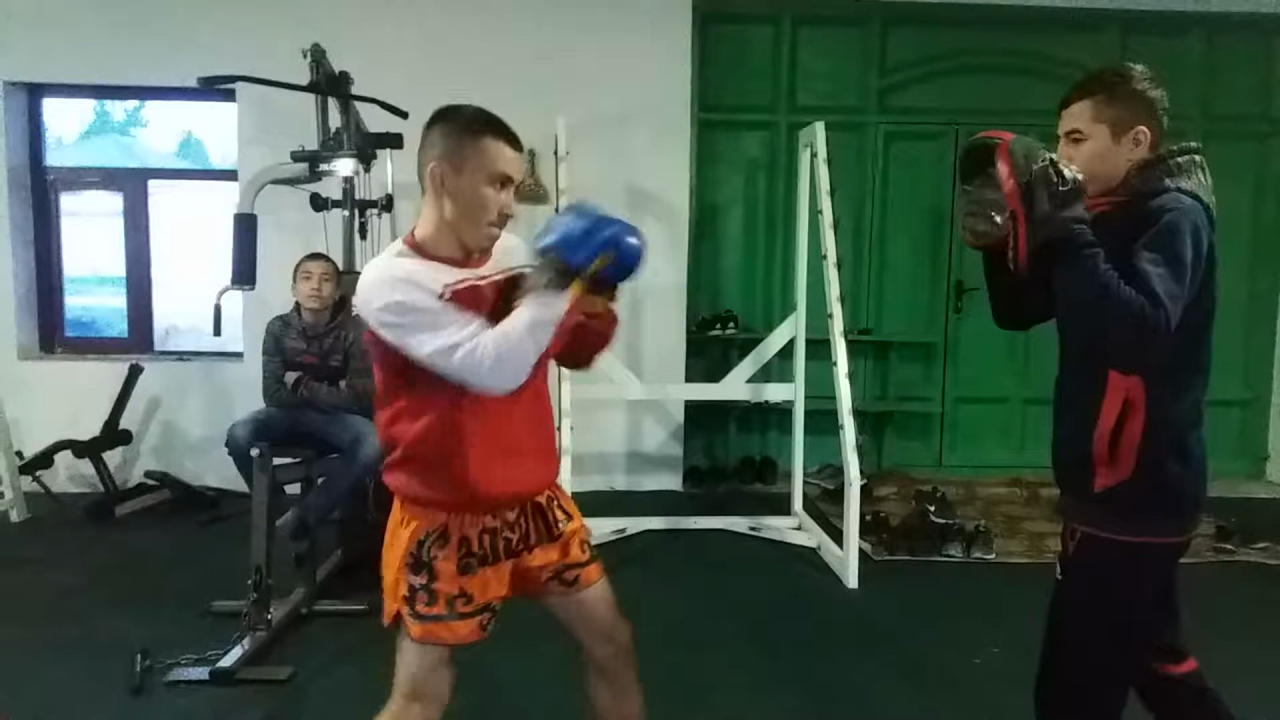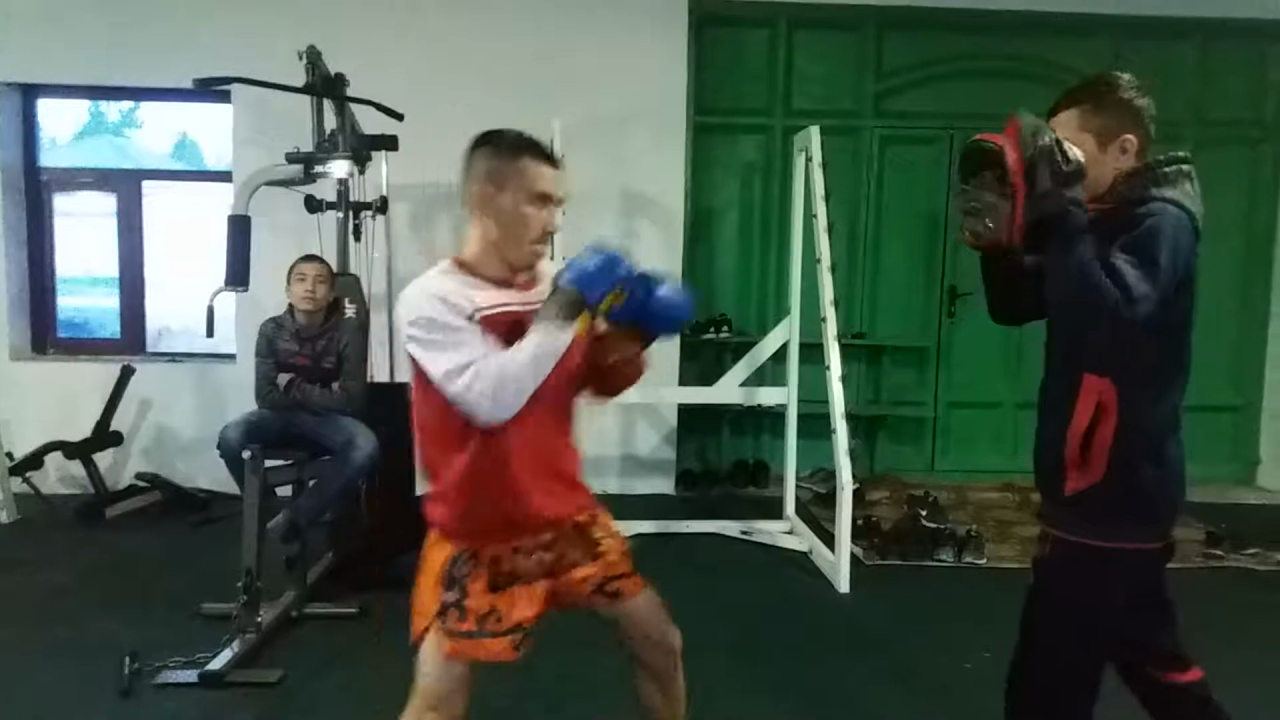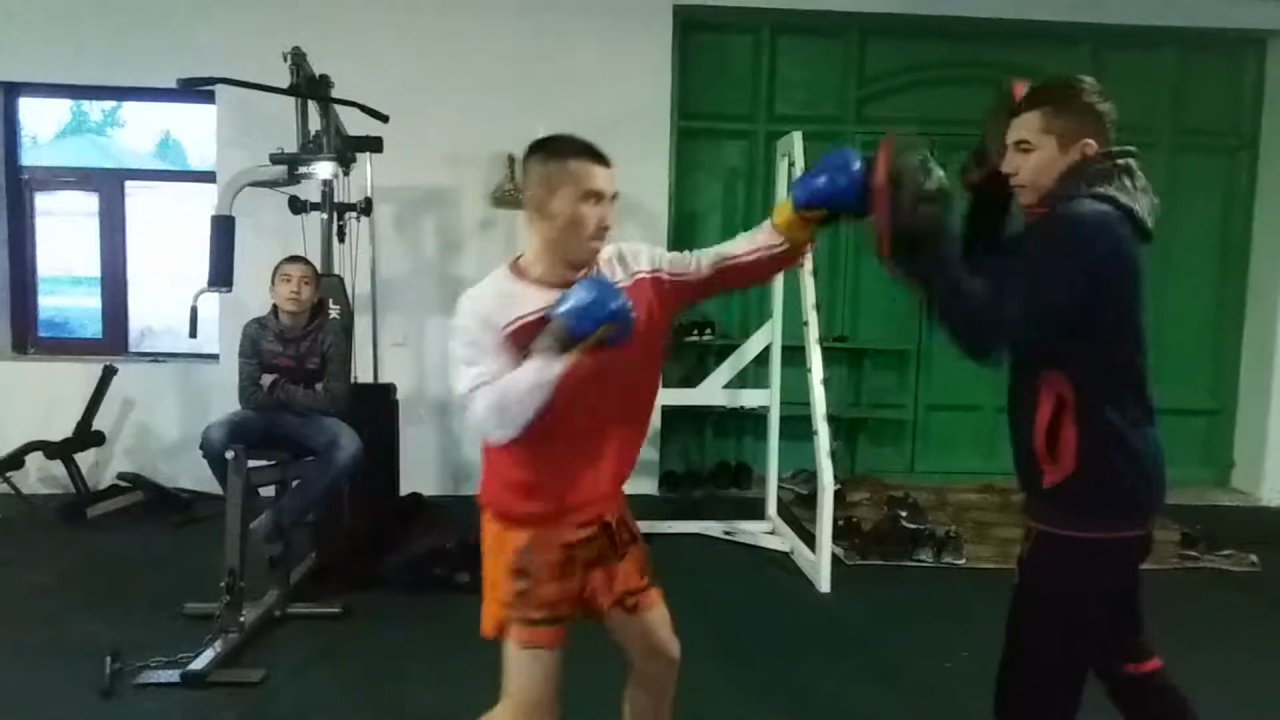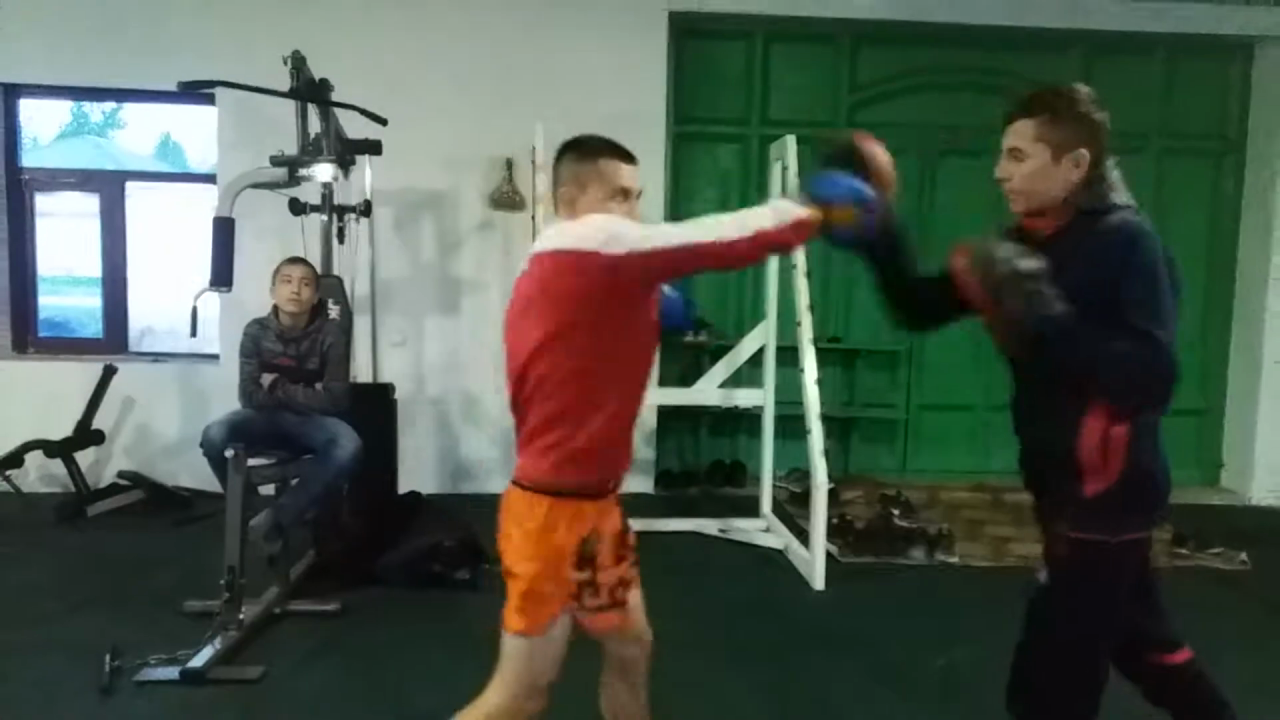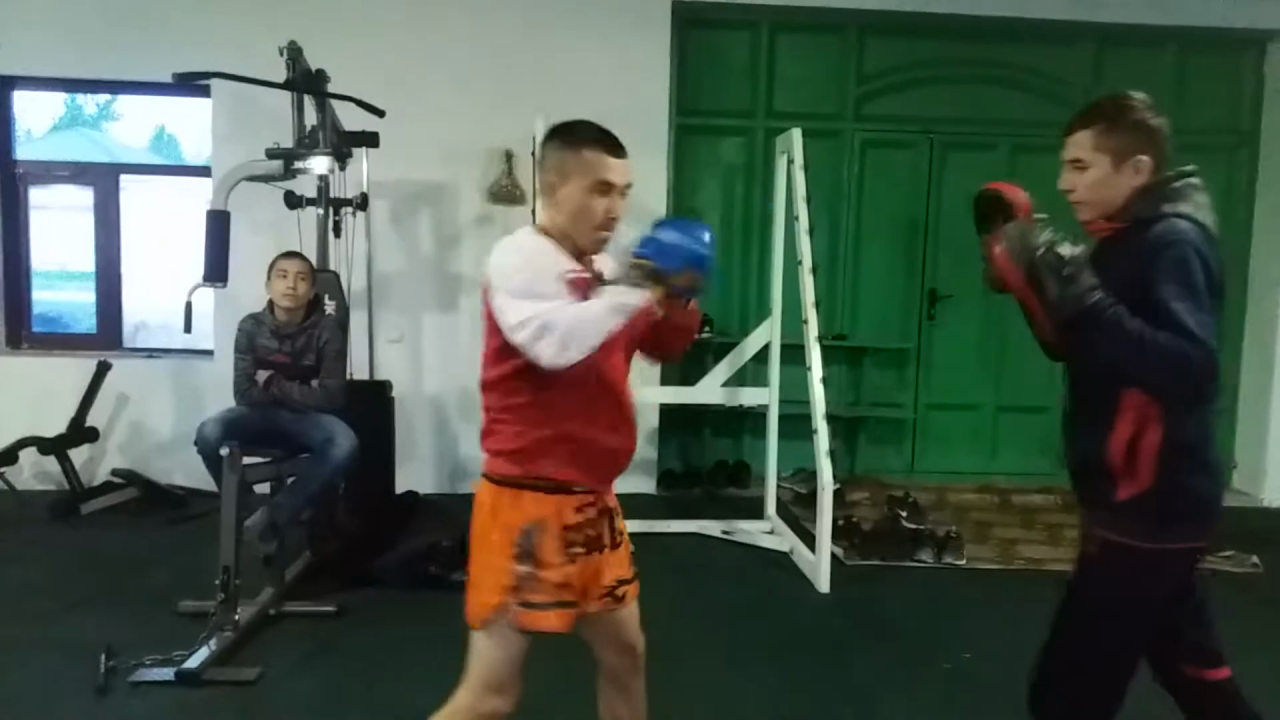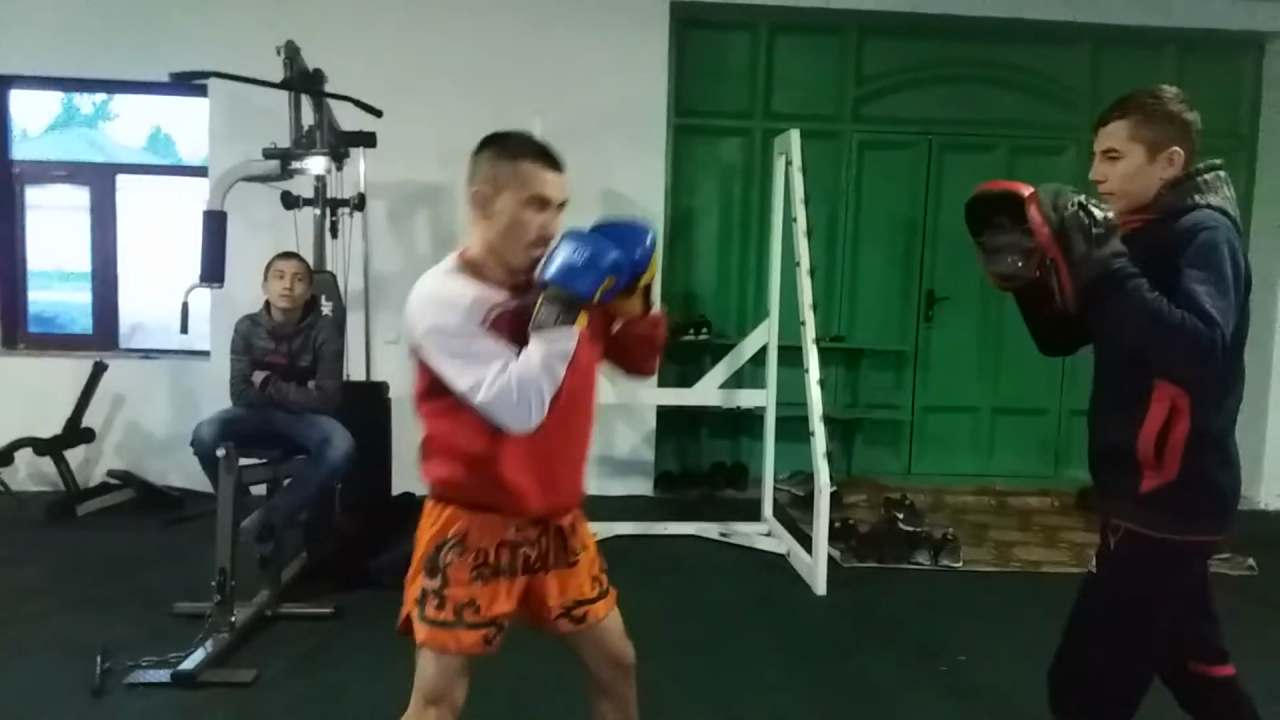
dt=0.2s
person 1, frame 1
left shoulder: (1175, 218)
right shoulder: (1114, 221)
left elbow: (1140, 333)
right elbow: (1018, 311)
left wrist: (1065, 232)
left hip: (1135, 490)
right hip: (1120, 485)
right knee: (1151, 657)
person 1, frame 2
left shoulder: (1158, 226)
right shoulder: (1109, 224)
left elbow: (1110, 328)
right elbow: (1013, 306)
left wrist: (1059, 216)
right wrist: (998, 237)
left hip: (1111, 494)
right hip: (1118, 490)
right knee: (1154, 662)
person 1, frame 3
left shoulder: (1087, 226)
right shoulder: (1078, 223)
left elbow: (991, 332)
right elbow: (988, 279)
left wrist: (923, 235)
right wrist: (986, 192)
left hip: (1088, 490)
right hip: (1102, 483)
right knee: (1121, 654)
person 1, frame 4
left shoulder: (1123, 241)
right shoulder: (1032, 243)
left elbow: (1150, 380)
right elbow: (920, 306)
left wrist: (1045, 322)
right wrist: (874, 233)
left hip: (1106, 495)
right hip: (1085, 491)
right knee: (1147, 648)
person 1, frame 5
left shoulder: (1173, 244)
right shoulder: (1123, 245)
left elbow: (1188, 375)
right elbow: (1071, 346)
left wrist: (1081, 304)
right wrist: (1033, 281)
left hip: (1151, 507)
right hip: (1151, 502)
right knee: (1188, 662)
person 1, frame 6
left shoulder: (1204, 235)
right shoulder: (1145, 237)
left elbow: (1200, 352)
right elbow: (1061, 337)
left wrist: (1105, 267)
right wrist: (1026, 278)
left hip: (1170, 497)
right hip: (1157, 493)
right knee: (1193, 660)
person 2, frame 1
left shoulder: (509, 253)
right shoulder: (391, 283)
left elbow: (572, 350)
right elbow: (496, 367)
left wrist: (594, 300)
right wrist: (558, 282)
left hip: (533, 502)
right hip: (446, 522)
left knee: (611, 641)
person 2, frame 2
left shoulder: (552, 282)
right shoulder: (430, 304)
left elbow: (601, 378)
right elbow: (494, 398)
left wrist: (628, 337)
right wrist: (567, 317)
left hip: (569, 518)
right hip: (479, 541)
left knee: (661, 645)
person 2, frame 3
left shoulder: (630, 269)
right shoulder: (486, 306)
left elbow: (724, 265)
right elbow: (493, 421)
left wrist: (802, 214)
right wrist: (559, 346)
left hip: (601, 516)
right hip: (530, 532)
left knee: (658, 658)
person 2, frame 4
left shoulder: (575, 271)
right shoulder: (585, 244)
right elbow: (714, 238)
left wrist: (648, 321)
right wrist: (812, 213)
left hip: (589, 499)
right hip: (559, 507)
left knee: (631, 647)
person 2, frame 5
left shoulder: (601, 269)
right shoulder: (520, 258)
left elbow: (668, 346)
right elbow: (559, 345)
left wrist: (675, 299)
right wrist: (639, 285)
left hip: (589, 499)
right hip: (529, 502)
left knee: (626, 654)
person 2, frame 6
left shoulder: (565, 270)
right shoulder: (440, 298)
left elbow: (640, 359)
right elbow: (518, 405)
left wrist: (633, 302)
right wrist: (562, 312)
left hip: (554, 521)
right hip: (473, 529)
left knee: (615, 662)
person 3, frame 1
left shoulder: (353, 331)
right shoulder: (279, 328)
left elbow: (358, 398)
right elbow: (274, 396)
left wrist: (302, 385)
right wrist: (328, 393)
left hip: (337, 418)
right hip: (291, 415)
left knee: (373, 446)
right knee: (238, 436)
left ankle: (300, 518)
person 3, frame 2
left shoulder: (346, 333)
right shoulder: (271, 330)
left elbow: (350, 401)
right elbow: (266, 397)
left wrist: (295, 387)
right wrist: (320, 395)
left hip: (329, 420)
right hip: (283, 417)
left knee: (366, 449)
right knee: (230, 437)
left ankle: (291, 520)
person 3, frame 3
left shoulder: (330, 335)
right shoulder: (256, 330)
left elbow: (334, 401)
right elbow: (249, 398)
left wrist: (279, 388)
right wrist: (305, 396)
left hip: (313, 421)
right hip: (267, 417)
left knee: (349, 449)
right knee: (213, 438)
left ankle: (274, 521)
person 3, frame 4
left shoulder: (330, 335)
right shoulder: (256, 331)
left elbow: (334, 401)
right elbow: (251, 397)
left wrist: (279, 387)
right wrist: (305, 395)
left hip: (312, 421)
right hip: (267, 417)
left knee: (349, 448)
right knee: (213, 437)
left ankle: (274, 520)
person 3, frame 5
left shoulder: (326, 330)
right shoulder: (251, 327)
left elbow: (330, 398)
right elbow: (245, 394)
left wrist: (274, 384)
right wrist: (300, 392)
left hip: (308, 418)
right hip: (262, 414)
left knee: (345, 446)
right knee: (208, 434)
left ankle: (270, 519)
person 3, frame 6
left shoulder: (324, 331)
right shoulder: (248, 327)
left elbow: (327, 400)
right elbow: (240, 394)
left wrist: (271, 385)
right wrist: (297, 393)
left hip: (305, 420)
right hip: (259, 416)
left knee: (342, 447)
right knee: (204, 435)
left ankle: (266, 520)
